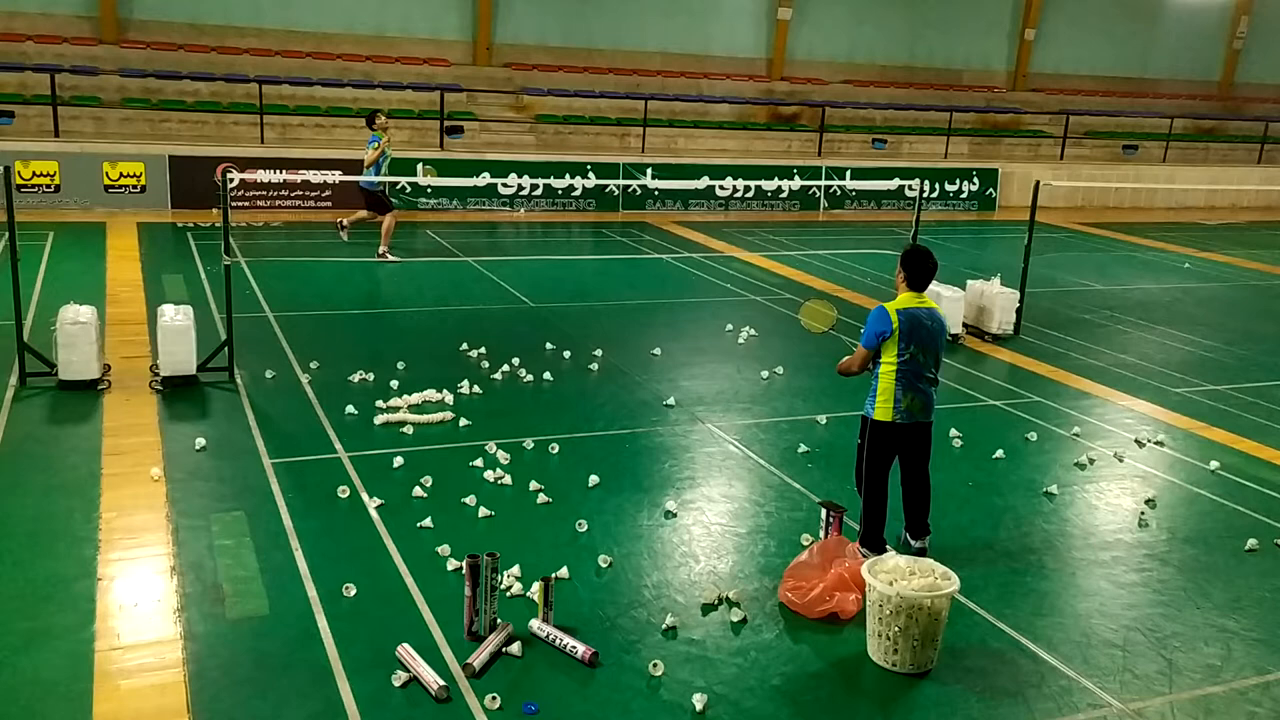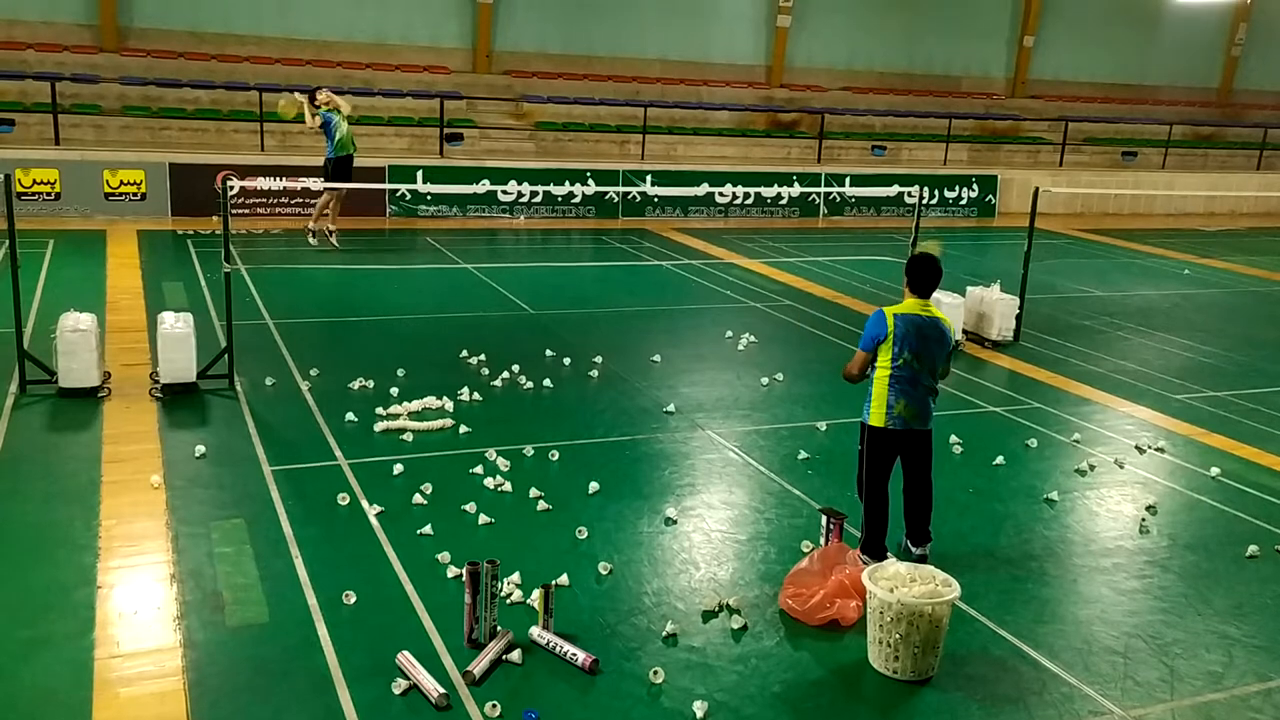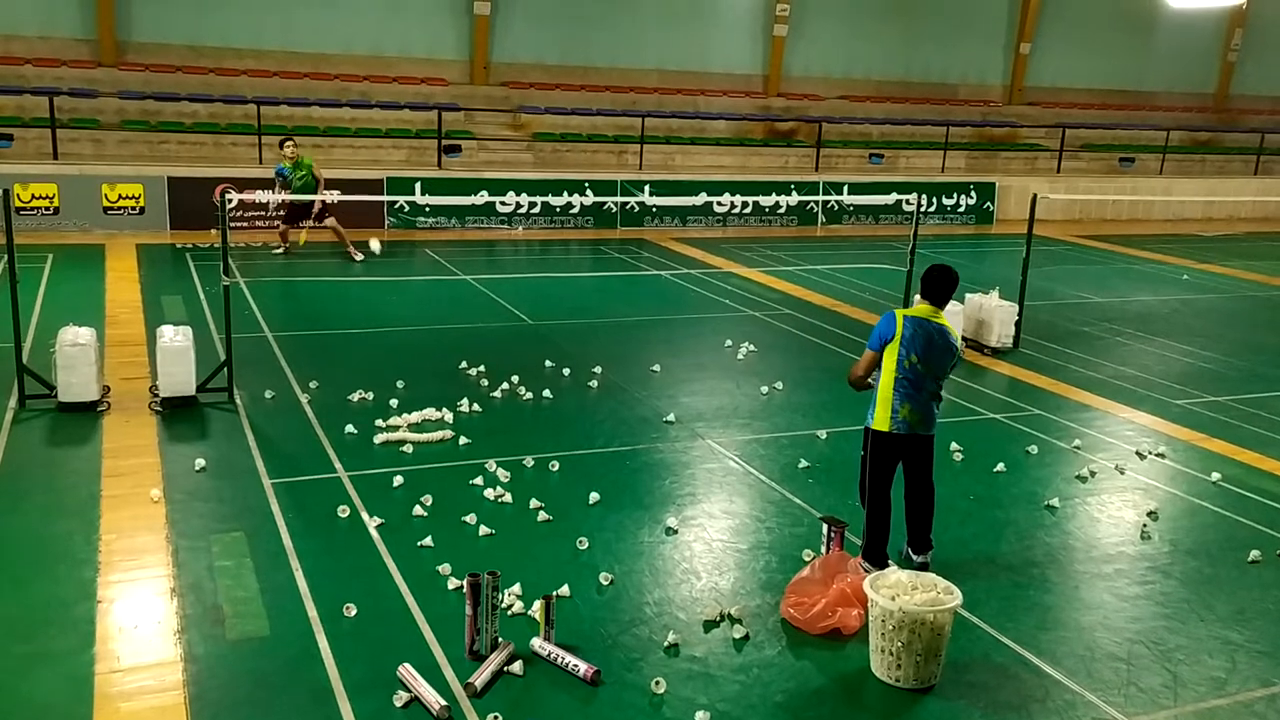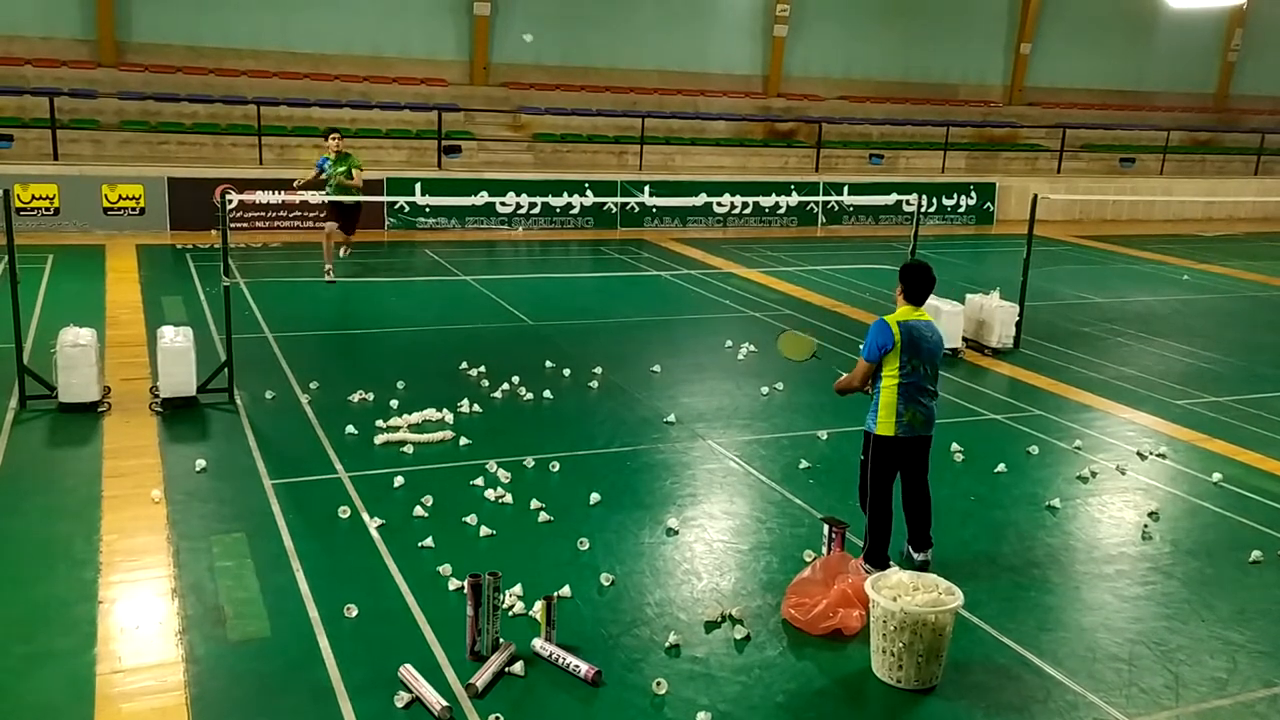
dt=0.5s
person 1, frame 1
left shoulder: (885, 314)
right shoulder: (938, 317)
left elbow: (857, 365)
left wrist: (842, 365)
left hip: (885, 413)
right hip: (922, 412)
left knee: (872, 479)
right knee: (916, 475)
left ankle: (871, 547)
right ankle: (918, 537)
person 1, frame 2
left shoulder: (885, 317)
right shoulder: (945, 327)
left elbow: (857, 370)
left wrist: (847, 373)
left hip: (883, 419)
right hip: (921, 419)
left knee: (873, 485)
right knee: (918, 482)
left ankle: (873, 553)
right ankle: (918, 544)
person 1, frame 3
left shoulder: (894, 320)
right shoulder: (951, 339)
left elbow: (861, 373)
left wrist: (855, 381)
left hip: (887, 423)
right hip: (924, 425)
left knee: (875, 491)
right knee: (920, 488)
left ankle: (874, 561)
right ankle: (919, 552)
person 1, frame 4
left shoulder: (885, 327)
right shoulder: (934, 331)
left elbow: (858, 381)
left wrist: (841, 385)
left hip: (887, 427)
right hip: (923, 425)
left knee: (875, 494)
right knee: (917, 486)
left ankle: (876, 564)
right ankle: (920, 550)
